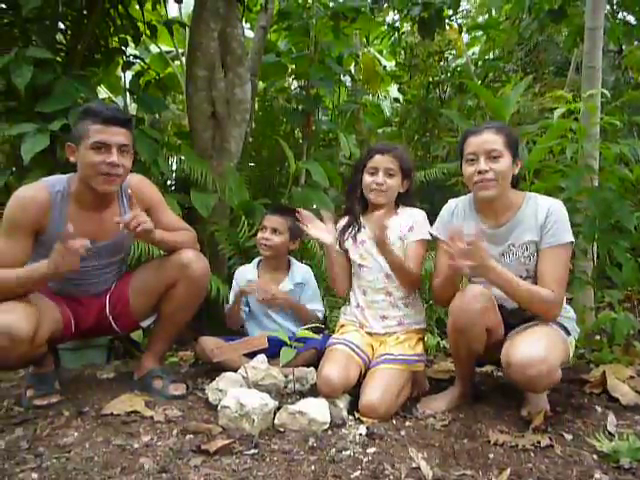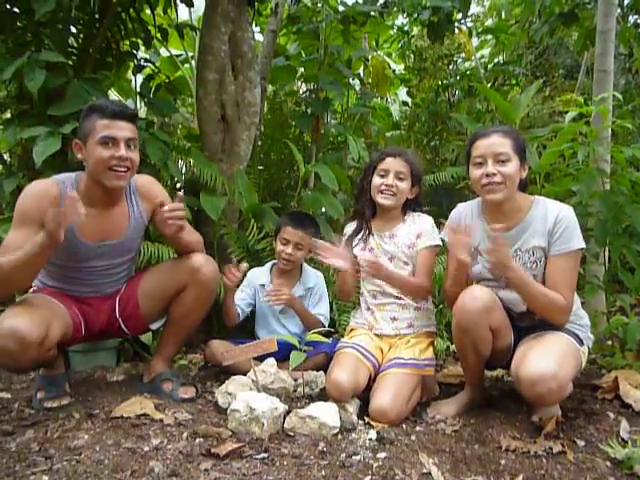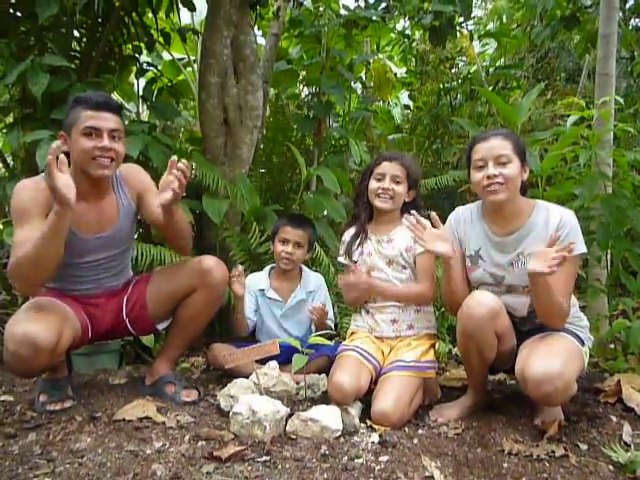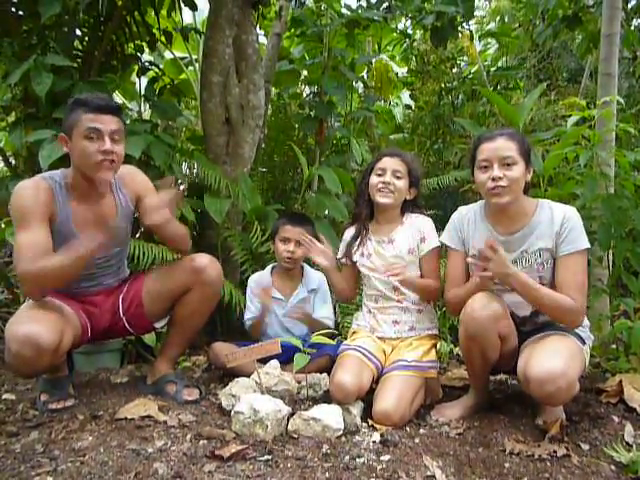
dt=0.7s
person 1, frame 1
left shoulder: (137, 189)
right shoulder: (34, 200)
left elbow: (191, 241)
left wrist: (153, 234)
right wrist: (49, 268)
left hip: (113, 301)
right hip: (51, 303)
left knee: (193, 265)
left ankle: (149, 365)
right ankle: (43, 364)
person 1, frame 2
left shoulder: (146, 189)
right shoulder: (44, 194)
left elbow: (198, 247)
left wrist: (178, 233)
right wrist: (47, 240)
left hip: (123, 301)
right hip: (60, 304)
left knee: (203, 269)
left ankle: (158, 368)
right ankle: (53, 365)
person 1, frame 3
left shoulder: (133, 177)
right shoulder: (33, 191)
left elbow: (184, 247)
left wrist: (169, 208)
right wrist: (63, 210)
left hip: (124, 298)
right hip: (63, 304)
left knee: (212, 272)
right knee: (27, 344)
left ankle: (161, 370)
right ankle: (57, 369)
person 1, frame 4
left shoulder: (130, 179)
right shoulder: (34, 192)
left elbow: (183, 245)
right elbow: (32, 284)
left wrist: (163, 222)
right wrist: (101, 238)
left hip: (121, 297)
right hip: (64, 304)
left knee: (206, 270)
right knee: (28, 345)
left ankle: (162, 370)
right ankle: (57, 370)
person 2, frame 1
left shoulder: (548, 213)
right shoulder: (452, 212)
left elbow: (550, 306)
right elbow: (443, 297)
left wrist: (487, 266)
right wrist: (453, 268)
left hip: (541, 322)
right hip: (484, 328)
left knee: (526, 364)
right knee: (472, 298)
left ankle: (534, 388)
right ankle: (462, 386)
person 2, frame 2
left shoulder: (557, 217)
right shoulder: (462, 216)
left elbow: (561, 312)
right elbow: (453, 302)
left wrist: (508, 268)
right wrist: (461, 264)
left hip: (556, 328)
right hip: (494, 331)
left knee: (537, 380)
right knee: (473, 300)
left ankle: (549, 393)
right ankle: (472, 391)
person 2, frame 3
left shoulder: (559, 220)
right shoulder: (460, 220)
left elbow: (557, 316)
right elbow: (455, 304)
left wrist: (538, 277)
right wrist: (449, 260)
left hip: (554, 330)
right hip: (491, 334)
left knee: (543, 380)
right knee: (478, 306)
left ankle: (549, 395)
right ankle: (475, 394)
person 2, frame 4
left shoulder: (563, 219)
right shoulder: (463, 220)
left elbow: (573, 315)
right elbow: (453, 305)
left wrist: (511, 274)
right wrist: (484, 279)
left hip: (555, 329)
right hip: (493, 336)
left knee: (546, 380)
right knee: (482, 307)
left ankle: (551, 398)
right ankle: (477, 394)
person 3, frame 1
left shoulder: (414, 218)
right shoulder: (348, 224)
left elbow: (413, 282)
right elbow: (339, 286)
left wrist: (384, 246)
right wrist: (329, 245)
left hip: (401, 328)
right hip: (356, 324)
left knee: (373, 406)
right knee: (330, 384)
left ankle: (408, 375)
right ankle: (370, 372)
person 3, frame 2
left shoulder: (422, 226)
right shoulder: (355, 230)
left elbow: (423, 289)
right elbow: (348, 293)
left wrist: (384, 273)
right wrist: (344, 269)
left hip: (413, 332)
right hip: (366, 327)
left knee: (384, 411)
right knee: (338, 388)
left ankle: (417, 380)
right ankle: (381, 375)
person 3, frame 3
right shoulder: (354, 235)
left elbow: (427, 292)
right elbow: (351, 288)
left wrist: (375, 289)
right wrist: (357, 289)
left hip: (412, 334)
right hip: (367, 331)
left knee: (386, 415)
right knee: (341, 389)
left ankle: (421, 384)
right ankle: (383, 378)
person 3, frame 4
left shoulder: (421, 226)
right shoulder: (354, 235)
left elbow: (434, 291)
right elbow: (348, 295)
left wrist: (408, 278)
right wrist: (330, 267)
left hip: (414, 334)
right hip: (368, 330)
left knee: (387, 414)
right knee: (343, 389)
left ankle: (422, 384)
right ankle: (385, 378)
person 4, frame 1
left shoulder: (303, 274)
right shoulder: (244, 274)
left elbow: (316, 323)
right elbow: (233, 324)
left wrist: (290, 303)
right wrist: (239, 296)
left hip: (292, 346)
left knee: (321, 343)
right knee: (204, 344)
person 4, frame 2
left shoulder: (315, 279)
right shoulder: (255, 276)
left elbow: (319, 330)
right elbow: (231, 321)
left wrist: (295, 304)
right wrist: (229, 290)
left knee: (331, 348)
right knee: (214, 348)
person 4, frame 3
left shoulder: (316, 282)
right shoulder: (255, 281)
left elbow: (326, 333)
right elbow: (241, 332)
left wrist: (319, 321)
right wrist: (239, 299)
left hip: (304, 353)
left knee: (333, 350)
right knee: (215, 352)
person 4, frame 4
left shoulder: (317, 280)
right shoulder: (257, 281)
left elbow: (326, 330)
right elbow: (254, 334)
left wrist: (307, 318)
right wrist: (264, 311)
left hip: (306, 352)
left knee: (335, 349)
right knee: (217, 351)
